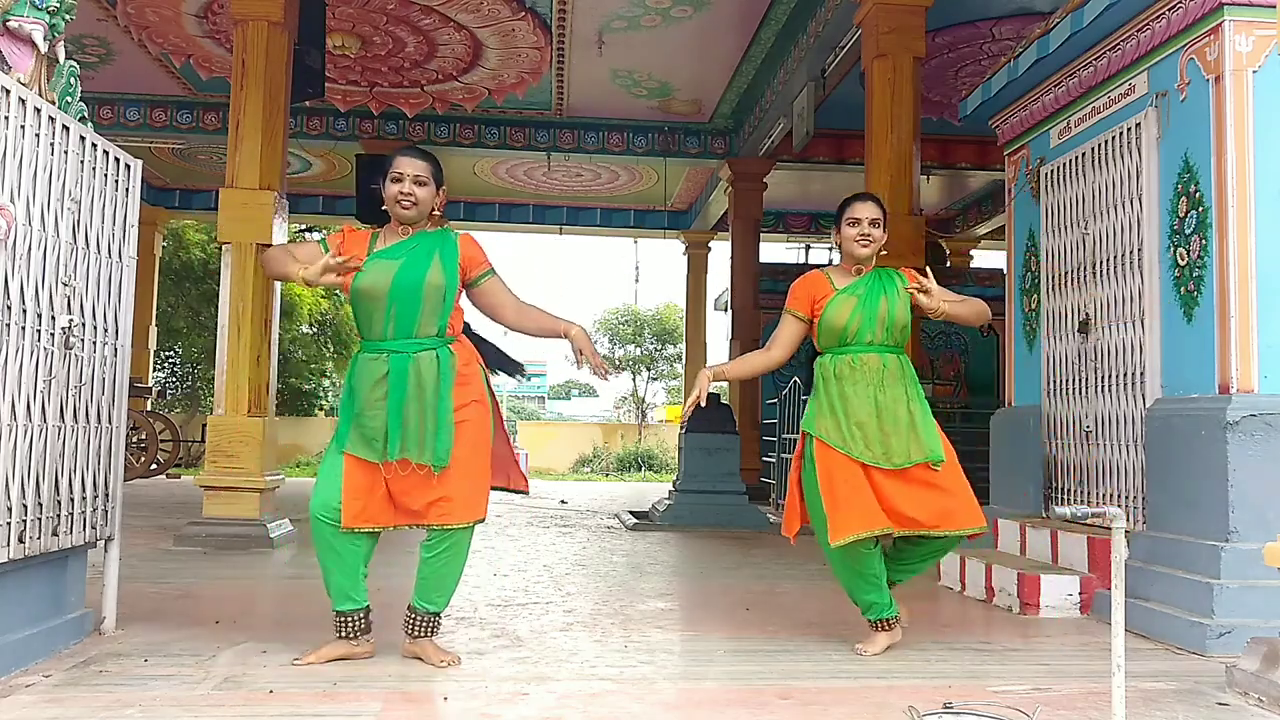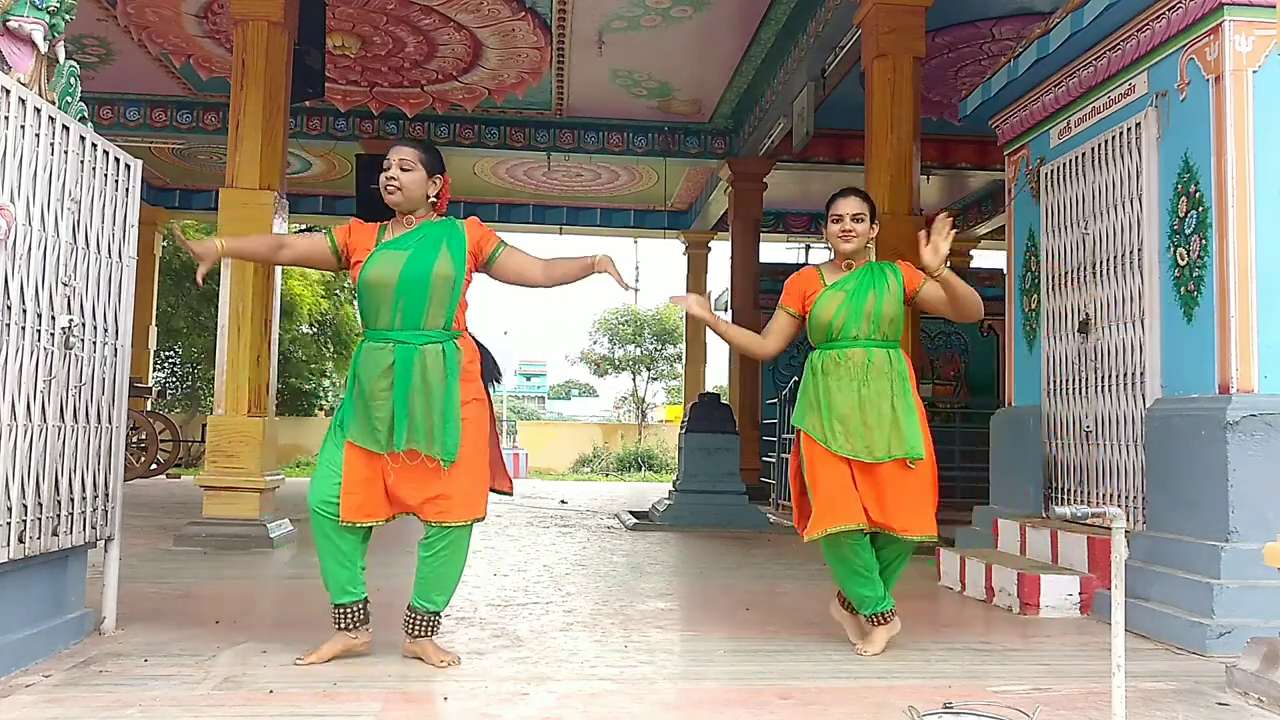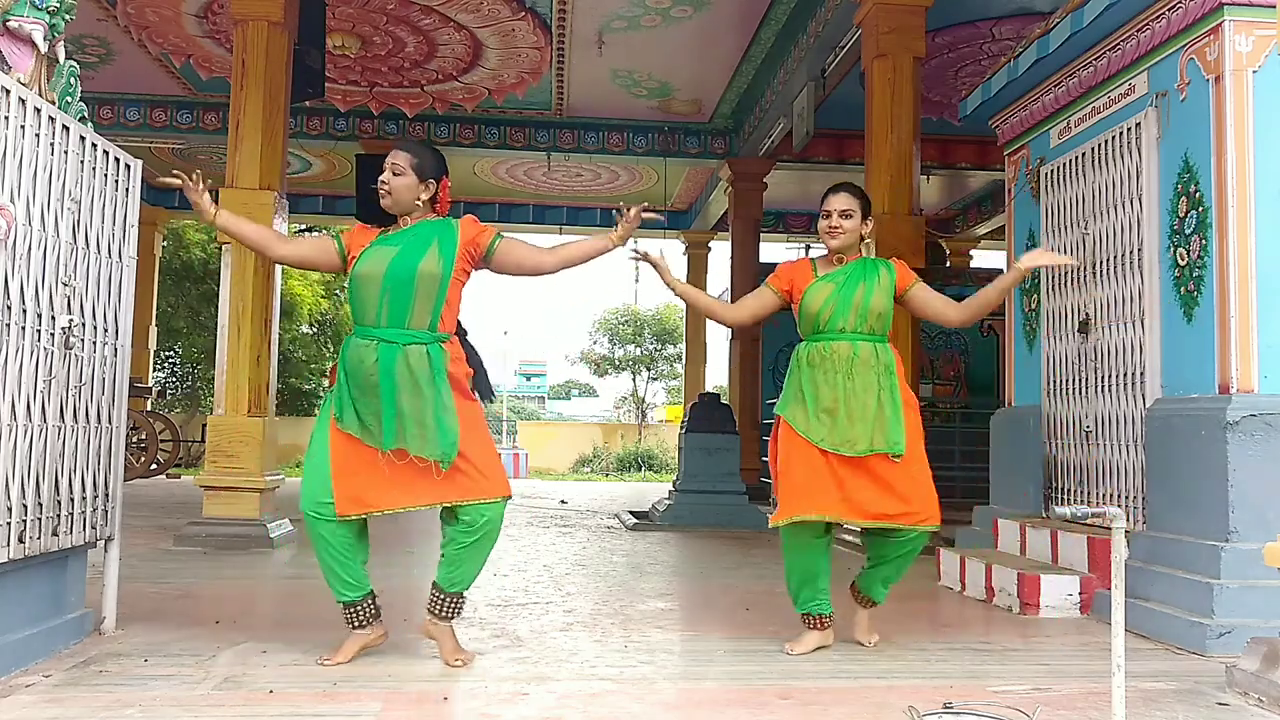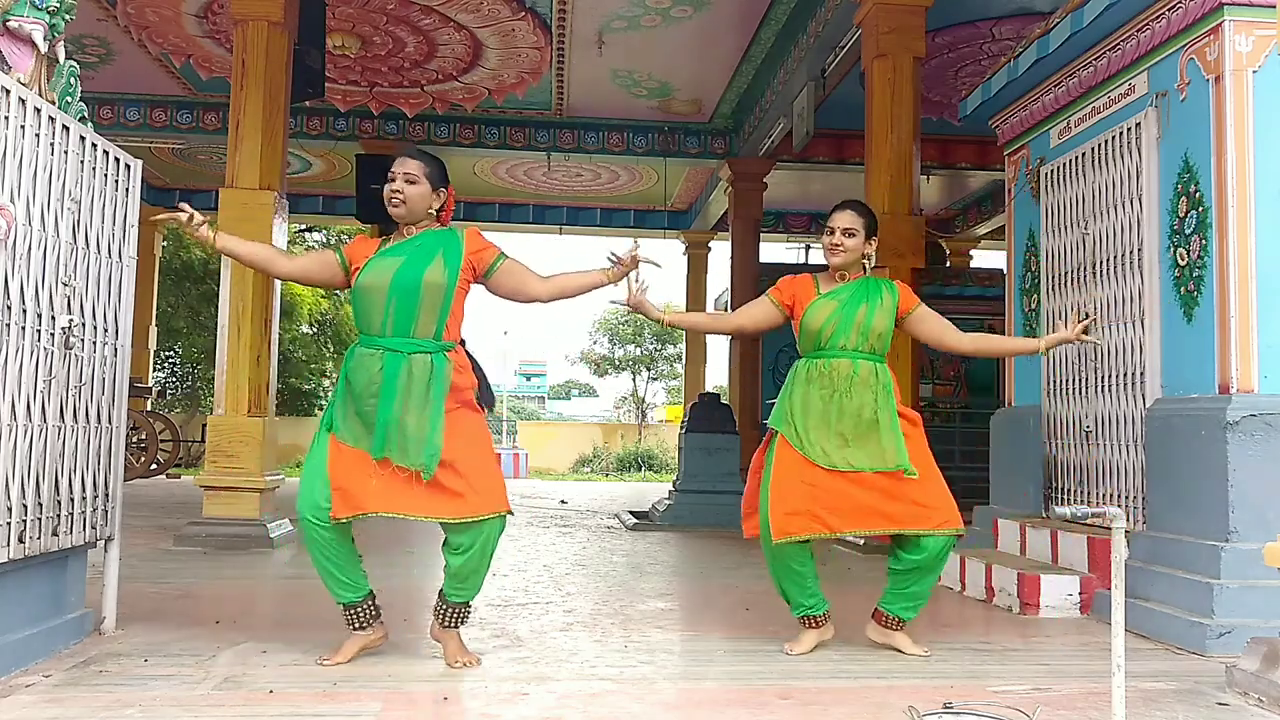
dt=0.2s
person 1, frame 1
left shoulder: (458, 247)
right shoulder: (352, 244)
left elbow: (512, 311)
right elbow: (274, 257)
left wrist: (570, 329)
right wrist: (307, 273)
left hip: (447, 392)
right hip: (374, 392)
left knee: (451, 512)
right knee: (332, 508)
left ankle: (421, 632)
right ankle: (352, 633)
person 1, frame 2
left shoulder: (464, 234)
right shoulder: (359, 237)
left elbow: (540, 271)
right elbow: (280, 246)
left wrist: (593, 263)
right wrist: (220, 247)
left hip: (445, 387)
right hip: (374, 387)
left knee: (450, 510)
right knee: (331, 500)
left ankle: (421, 631)
right ankle: (351, 625)
person 1, frame 3
left shoulder: (461, 234)
right shoulder: (363, 240)
left elbow: (544, 259)
right elbow: (284, 248)
left wrist: (616, 236)
right wrist: (213, 214)
left hip: (431, 385)
right hip: (360, 386)
left knee: (482, 498)
right knee: (321, 501)
left ankle: (442, 613)
right ankle: (365, 624)
person 1, frame 4
left shoulder: (464, 244)
right shoulder: (363, 251)
left elbow: (537, 288)
right elbow: (285, 264)
left wrist: (609, 275)
right wrist: (210, 235)
left hip: (437, 396)
right hip: (361, 397)
left knee: (481, 511)
right knee: (316, 508)
left ankle: (448, 621)
right ankle: (365, 623)
person 2, frame 1
left shoulder: (904, 282)
right shoulder: (811, 285)
left elbow: (981, 312)
right elbow: (774, 353)
left wrist: (942, 307)
right wrist: (714, 372)
left hip: (900, 412)
right hip: (838, 415)
left knee: (948, 515)
right knee: (848, 525)
left ankle: (884, 578)
right ankle: (882, 620)
person 2, frame 2
left shoulder: (899, 275)
right shoulder: (804, 282)
left elbow: (972, 312)
right elbow: (766, 345)
left wrist: (940, 271)
right wrist: (710, 318)
left hip: (889, 408)
right hip: (828, 410)
left knee: (898, 517)
right knee: (838, 518)
left ankle: (852, 598)
right ankle: (881, 614)
person 2, frame 3
left shoulder: (891, 273)
right shoulder: (795, 273)
left elbow: (958, 315)
right elbow: (735, 315)
left wrist: (1016, 273)
right wrist: (671, 280)
left hip: (877, 401)
right hip: (812, 401)
left knee: (906, 512)
right knee: (803, 510)
left ankle: (865, 595)
right ankle: (816, 620)
person 2, frame 4
left shoulder: (893, 294)
right shoulder: (795, 288)
left elbow: (958, 340)
right elbow: (732, 322)
left wrist: (1045, 343)
right wrist: (656, 312)
left hip: (874, 420)
right hip: (806, 419)
left knee: (933, 524)
right knee: (781, 523)
left ankle: (889, 620)
right ankle: (813, 619)
